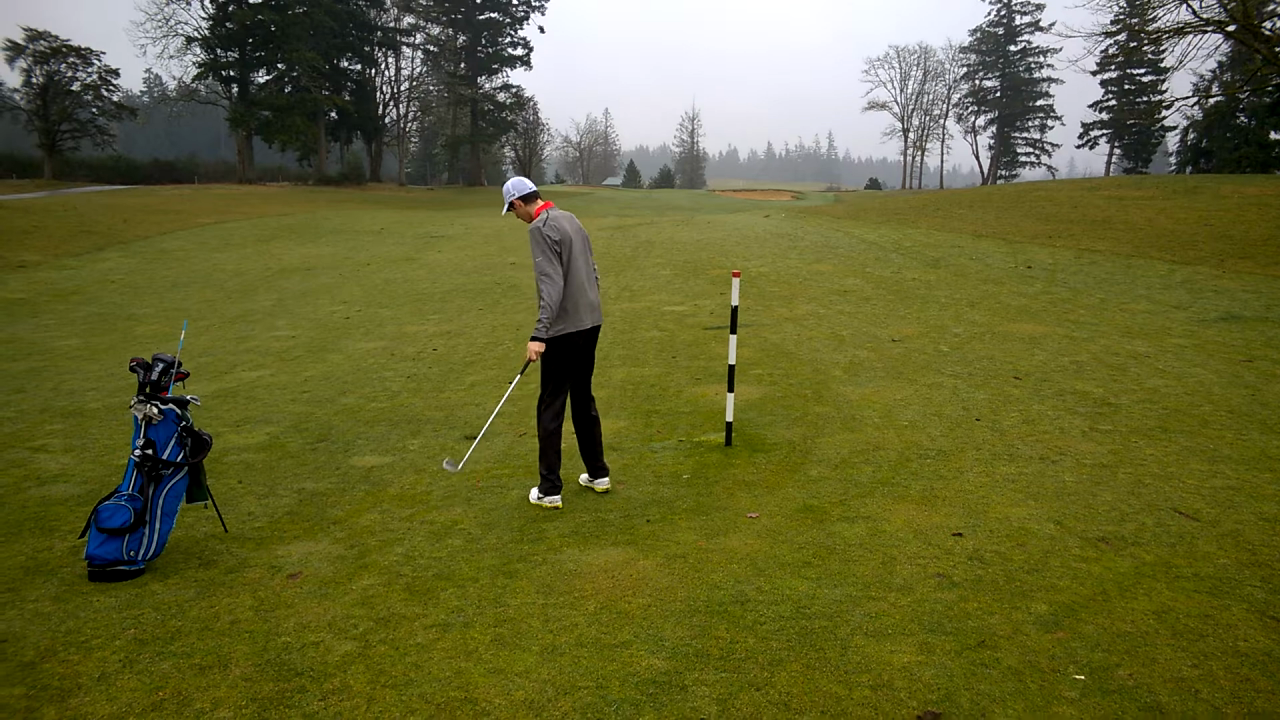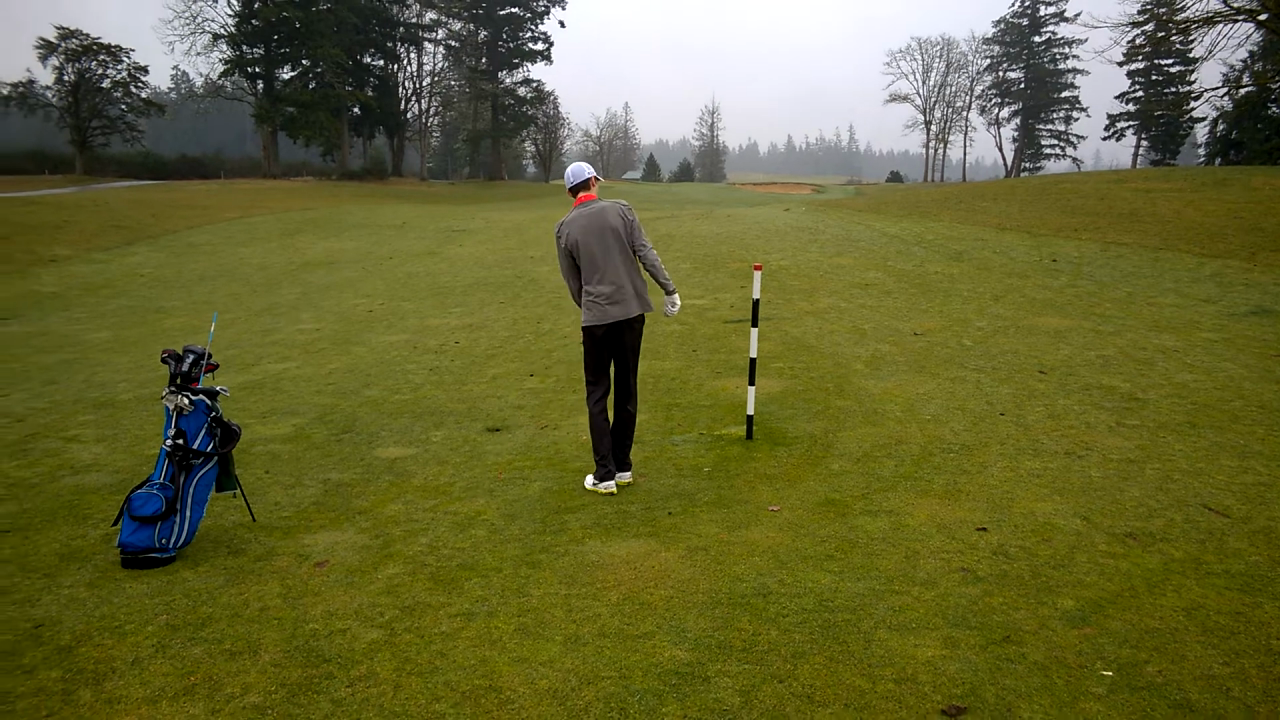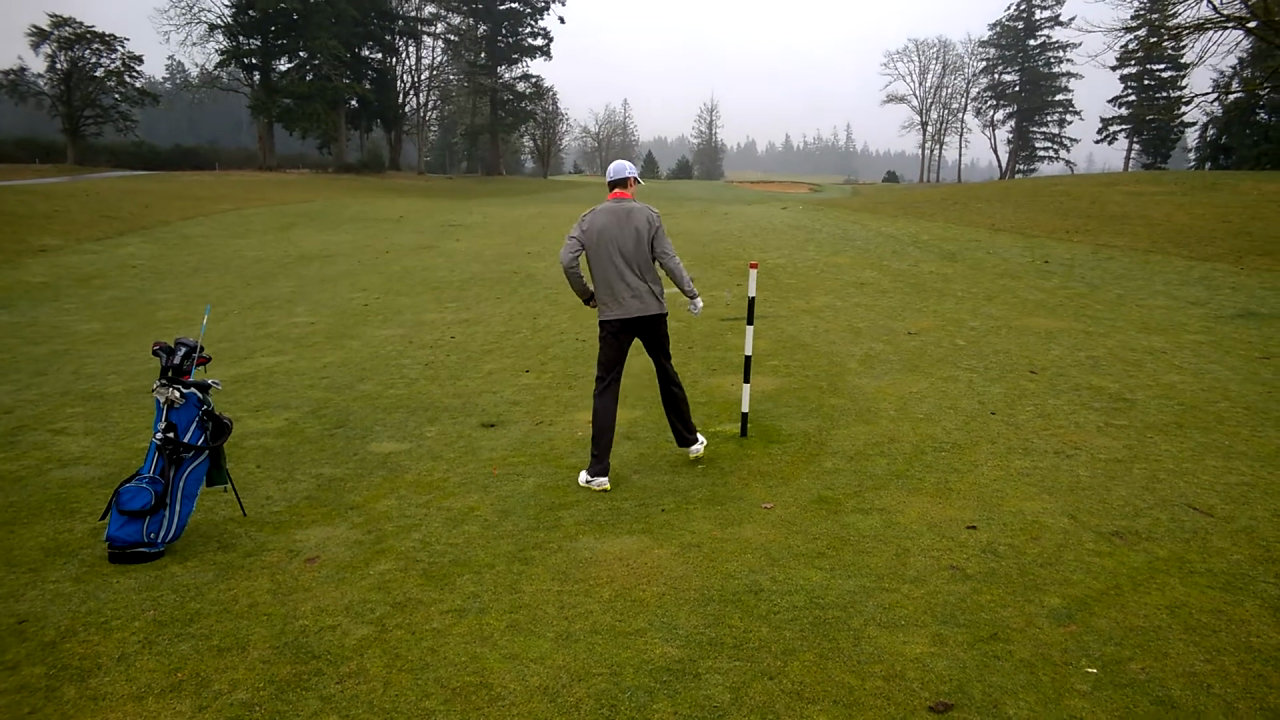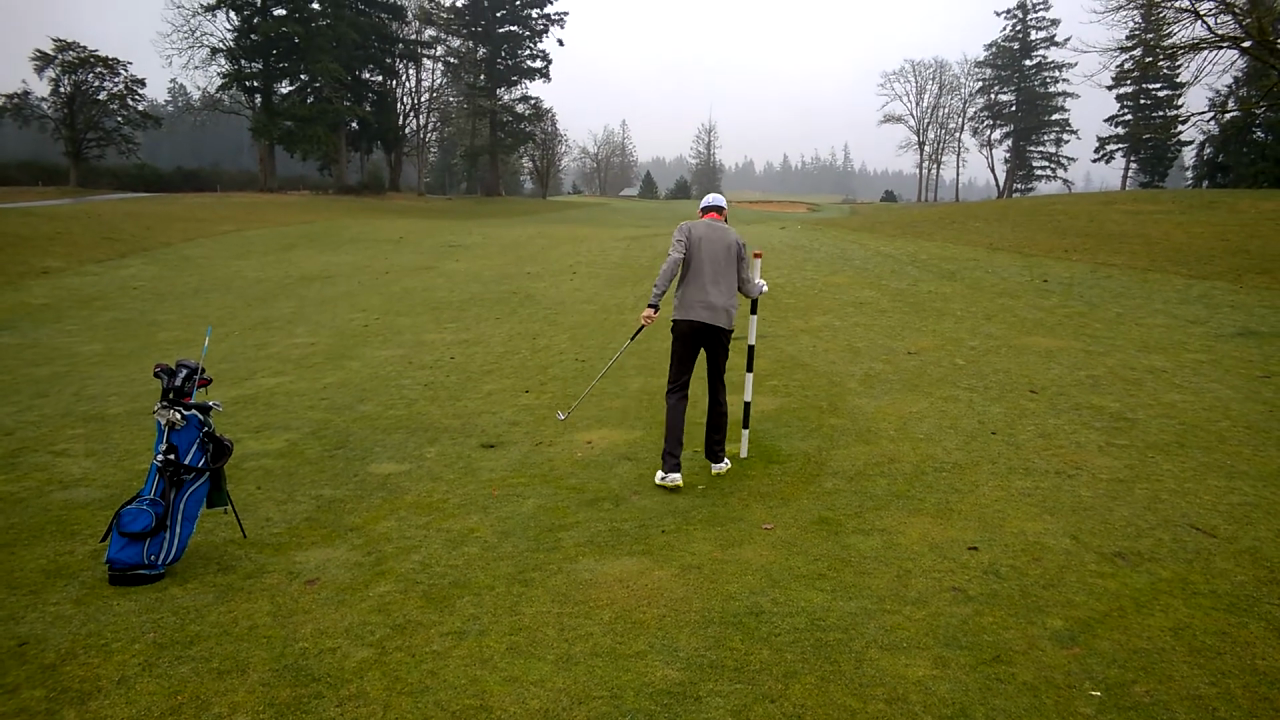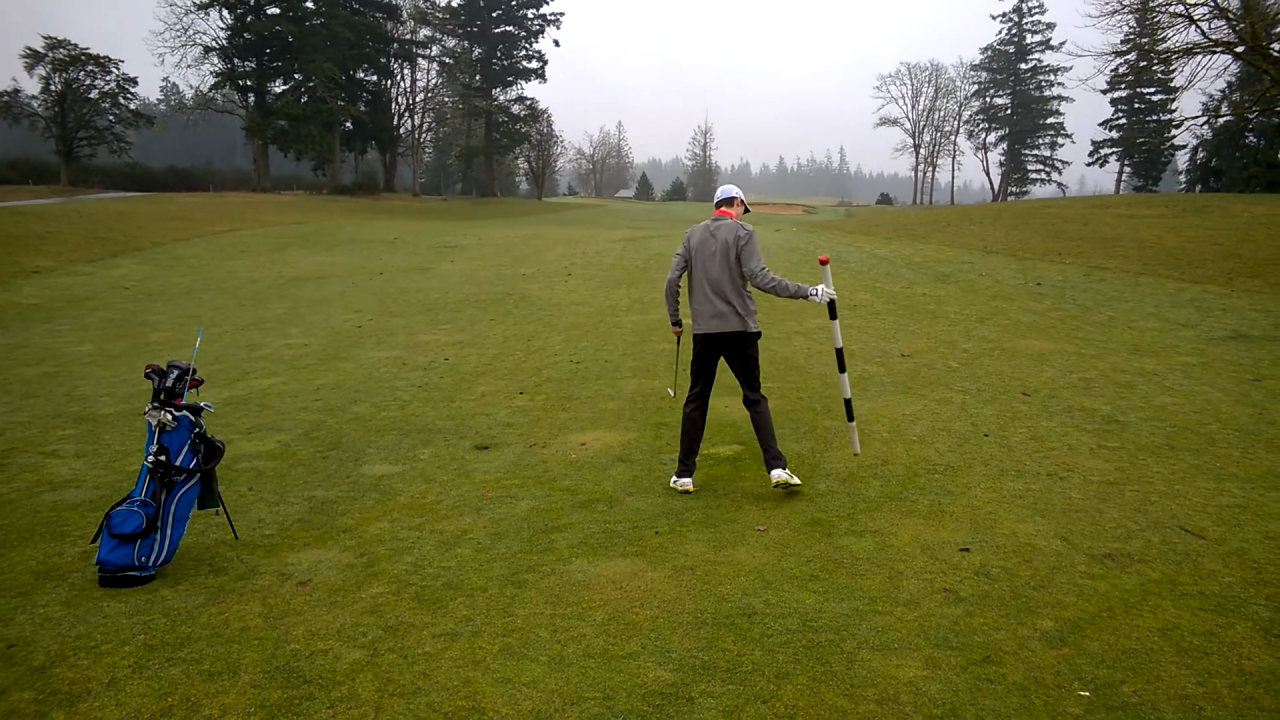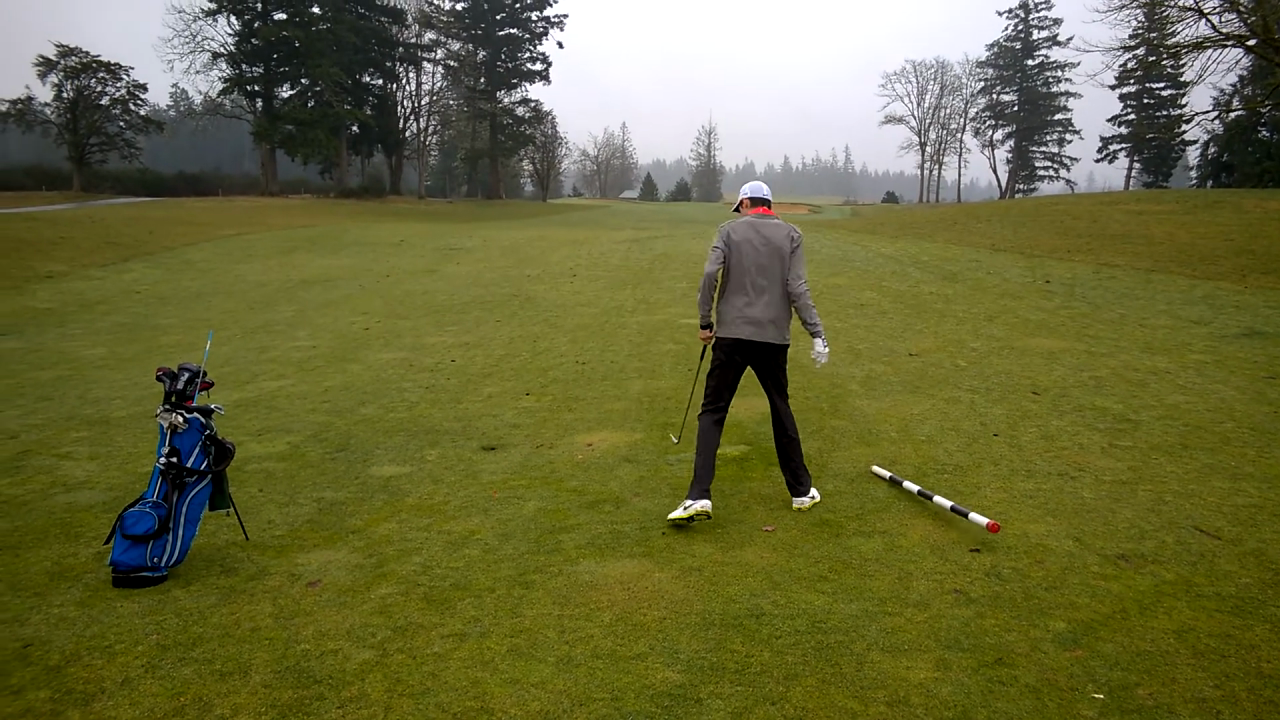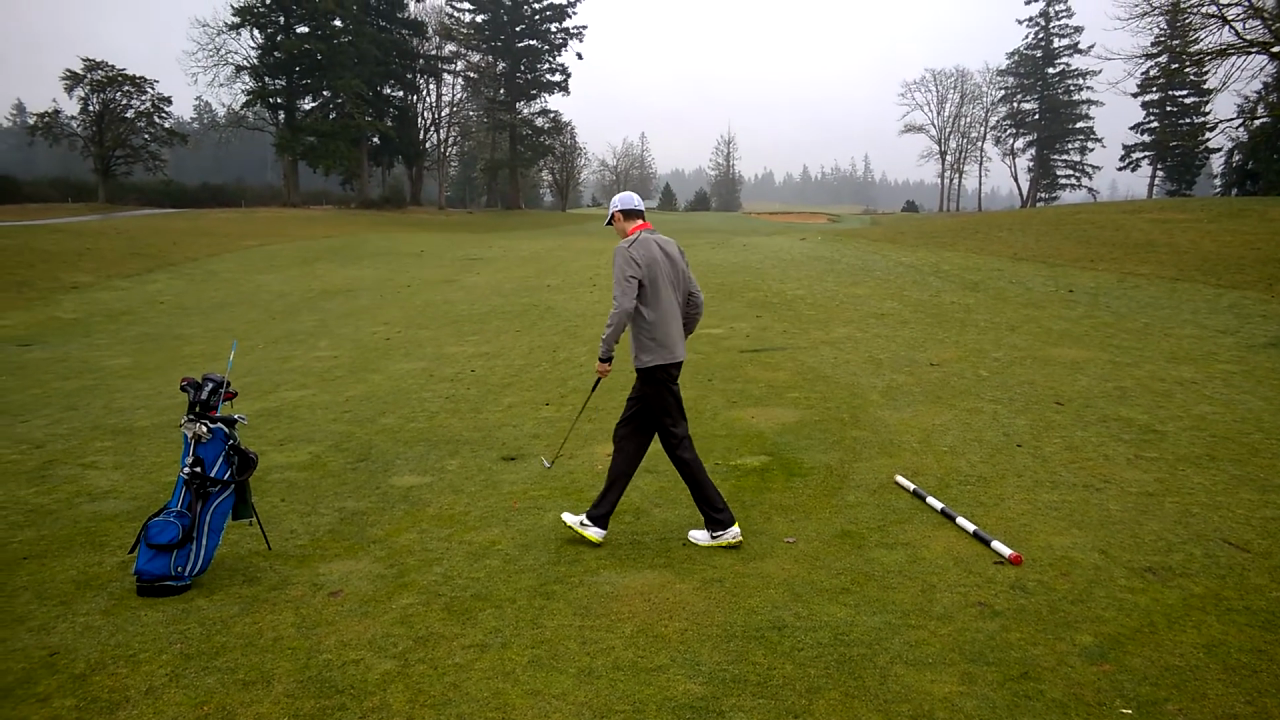
dt=0.7s
person 1, frame 1
left shoulder: (540, 228)
right shoulder: (570, 220)
left elbow: (551, 285)
right elbow: (593, 273)
left wrist: (539, 335)
left hip: (564, 328)
right hip: (591, 322)
left knee: (551, 407)
right knee: (583, 397)
left ankle: (550, 489)
right ankle: (598, 473)
person 1, frame 2
left shoulder: (564, 228)
right shoulder: (620, 209)
left elbow: (574, 282)
right elbow: (646, 254)
right wrist: (670, 290)
left hip: (596, 318)
right hip: (631, 312)
left knee: (597, 395)
right knee: (626, 390)
left ankle: (605, 474)
right ankle: (622, 466)
person 1, frame 3
left shoulder: (589, 218)
right shoulder: (648, 214)
left elbow: (567, 261)
right elbow: (667, 259)
left wrist: (587, 296)
right wrist: (692, 294)
left hip: (613, 315)
right hip: (651, 310)
left knee: (606, 389)
right knee: (666, 373)
left ankle: (597, 471)
right ankle: (691, 440)
person 1, frame 4
left shoulder: (687, 228)
right shoulder: (735, 238)
left elbow: (673, 261)
right elbow: (745, 285)
left wrist: (653, 303)
right wrist: (760, 288)
left hip: (688, 319)
right hip: (721, 322)
left knee: (677, 391)
right knee: (716, 389)
left ankle: (671, 468)
right ankle: (716, 457)
person 1, frame 5
left shoulder: (693, 234)
right shoulder: (743, 232)
left elbow: (672, 279)
right elbow: (760, 278)
left wrist: (674, 318)
right wrist: (808, 292)
left hip: (704, 330)
right hip: (739, 329)
left knee: (697, 399)
right knee: (754, 398)
left ankle: (683, 474)
right ankle: (777, 467)
person 1, frame 6
left shoulder: (729, 229)
right shoulder: (791, 235)
left elbow: (710, 274)
right elbow: (798, 289)
left wrist: (705, 323)
right wrist: (818, 335)
left hip: (731, 336)
right hip: (772, 338)
left knee: (712, 413)
right knee: (781, 409)
left ankle: (700, 496)
right ankle: (801, 490)
person 1, frame 7
left shoulder: (628, 249)
right shoulder: (670, 246)
left elbow: (623, 307)
right elbow: (695, 300)
left wrist: (605, 353)
left hip: (654, 361)
right hip: (669, 356)
left knee: (676, 442)
right knee: (629, 433)
left ankle: (721, 525)
right ankle: (596, 520)
